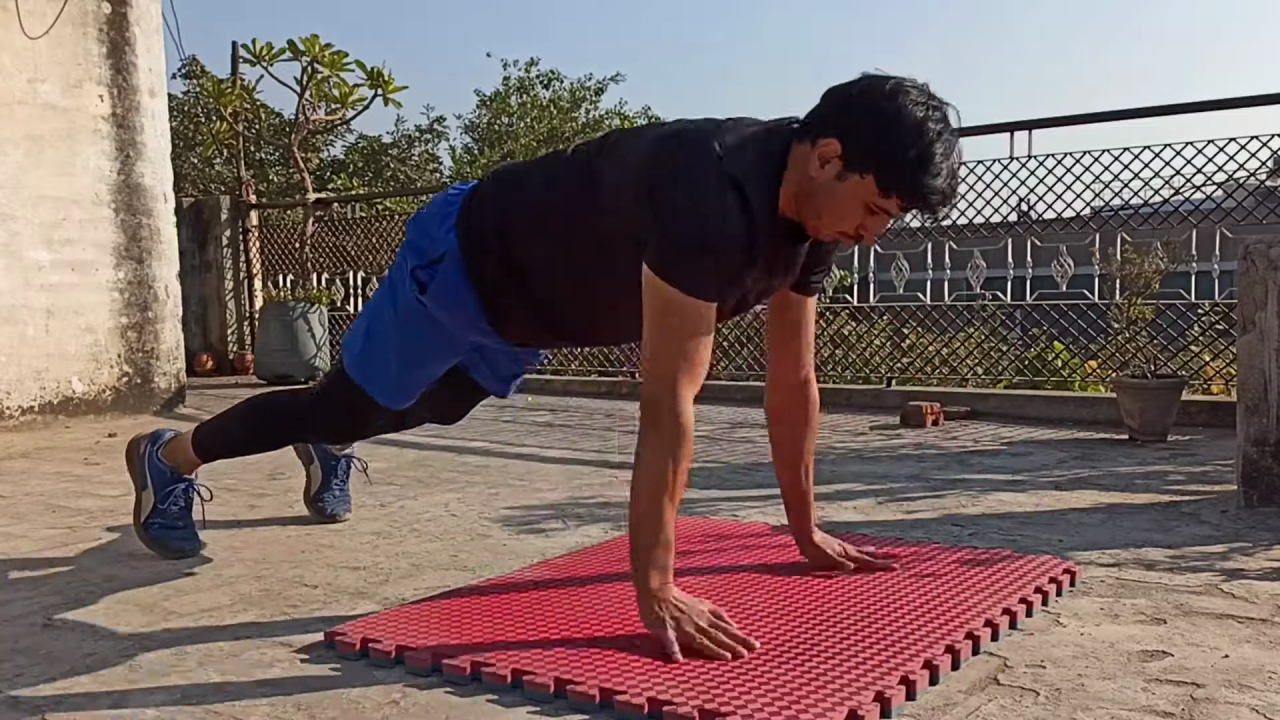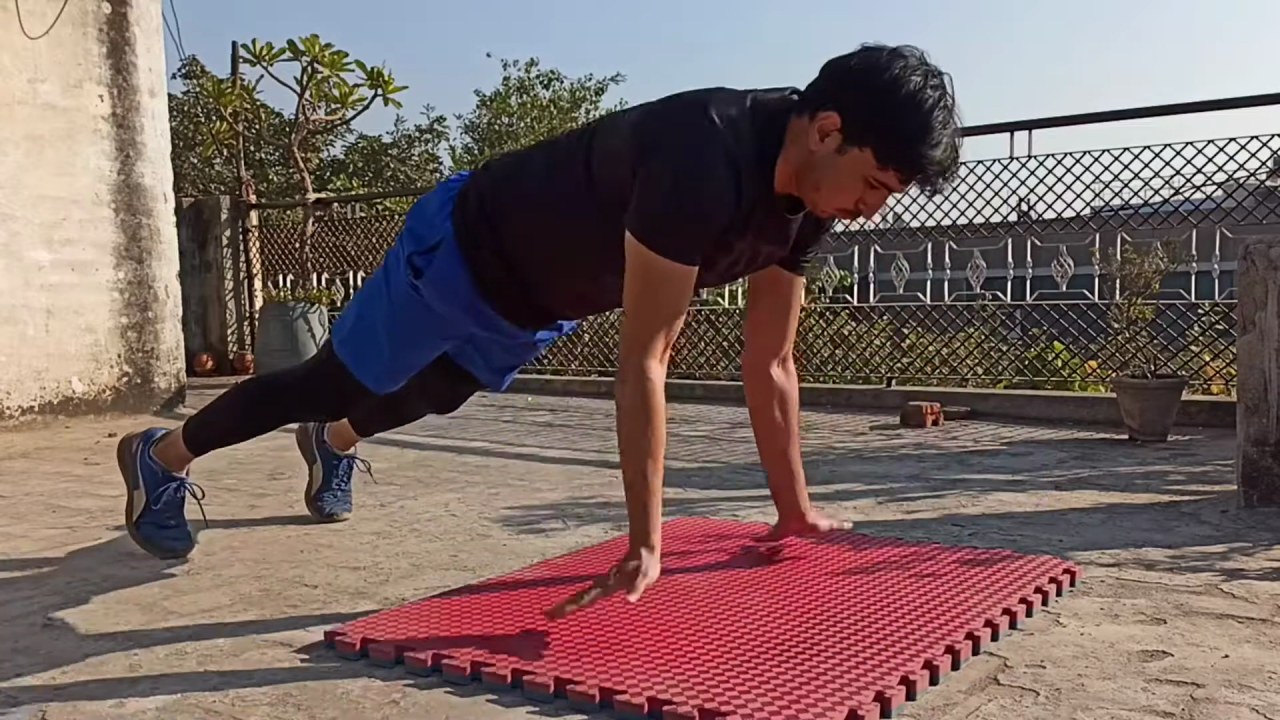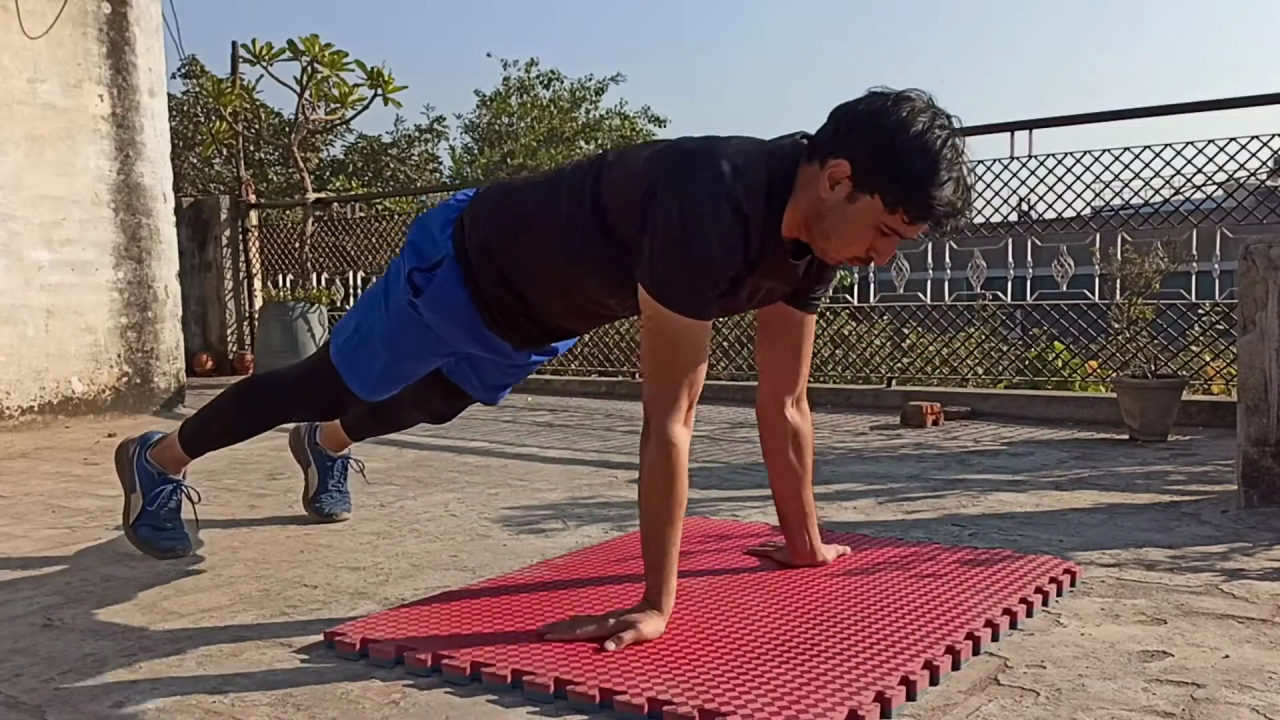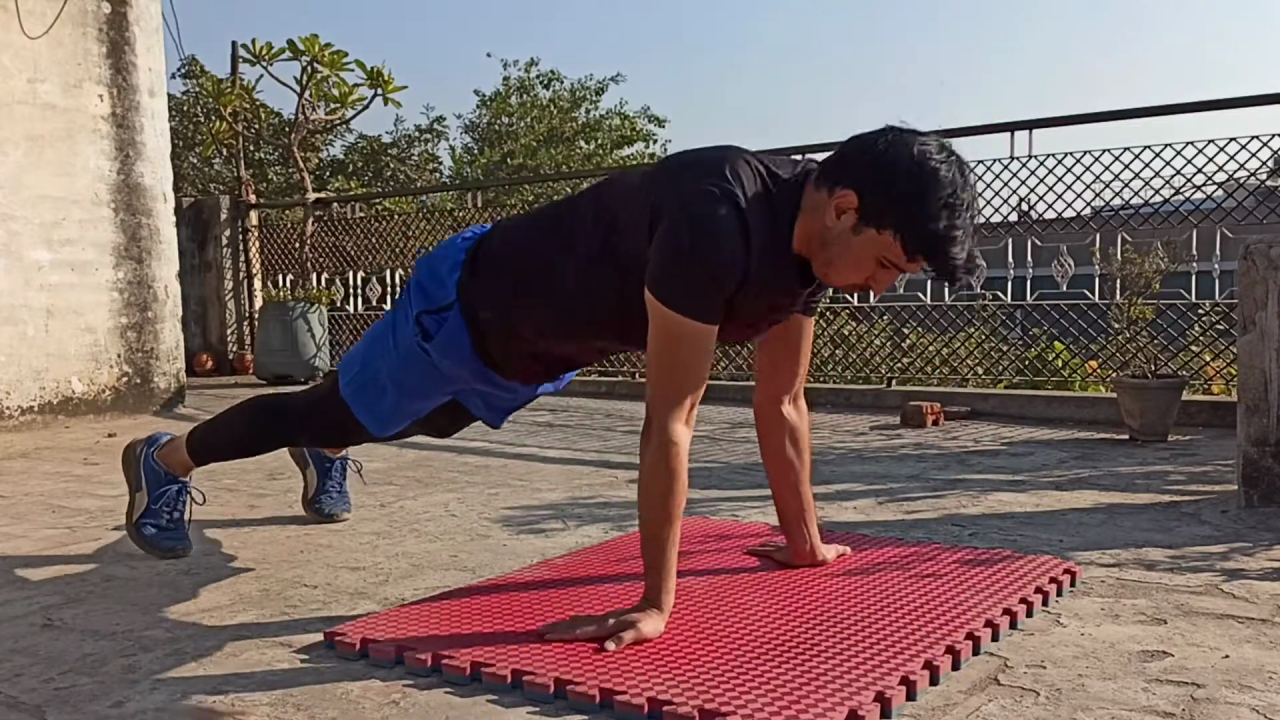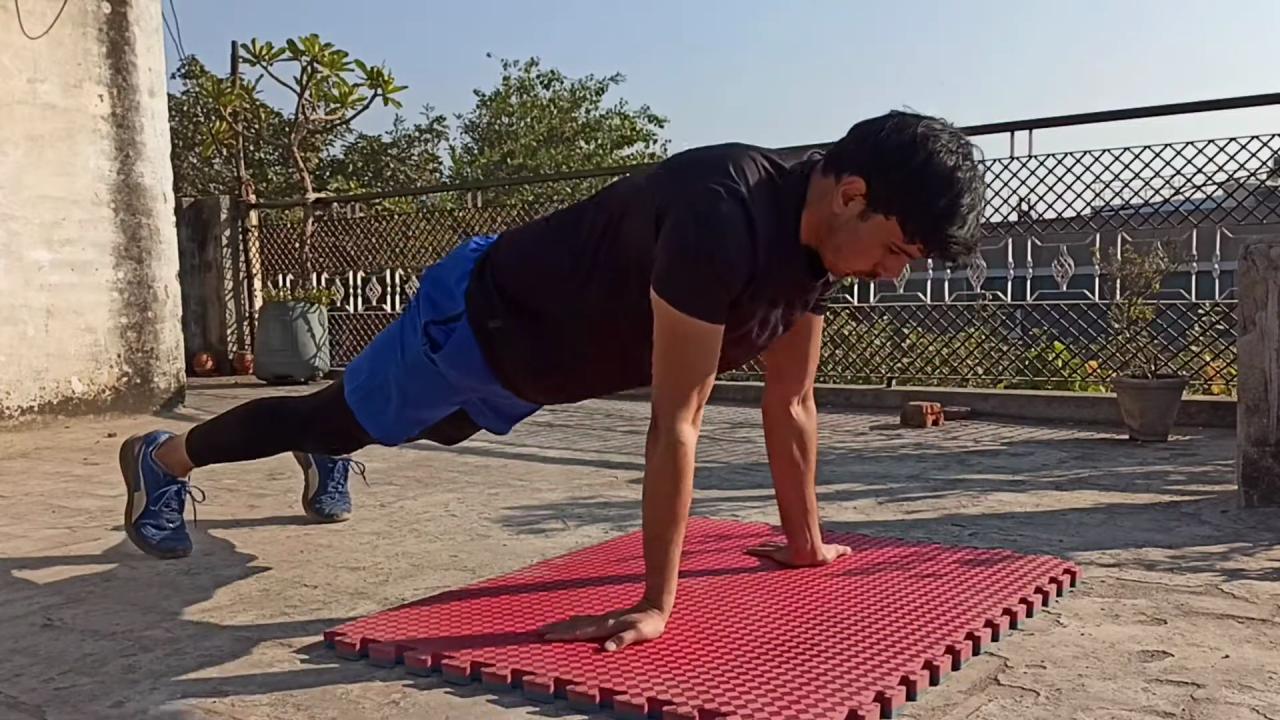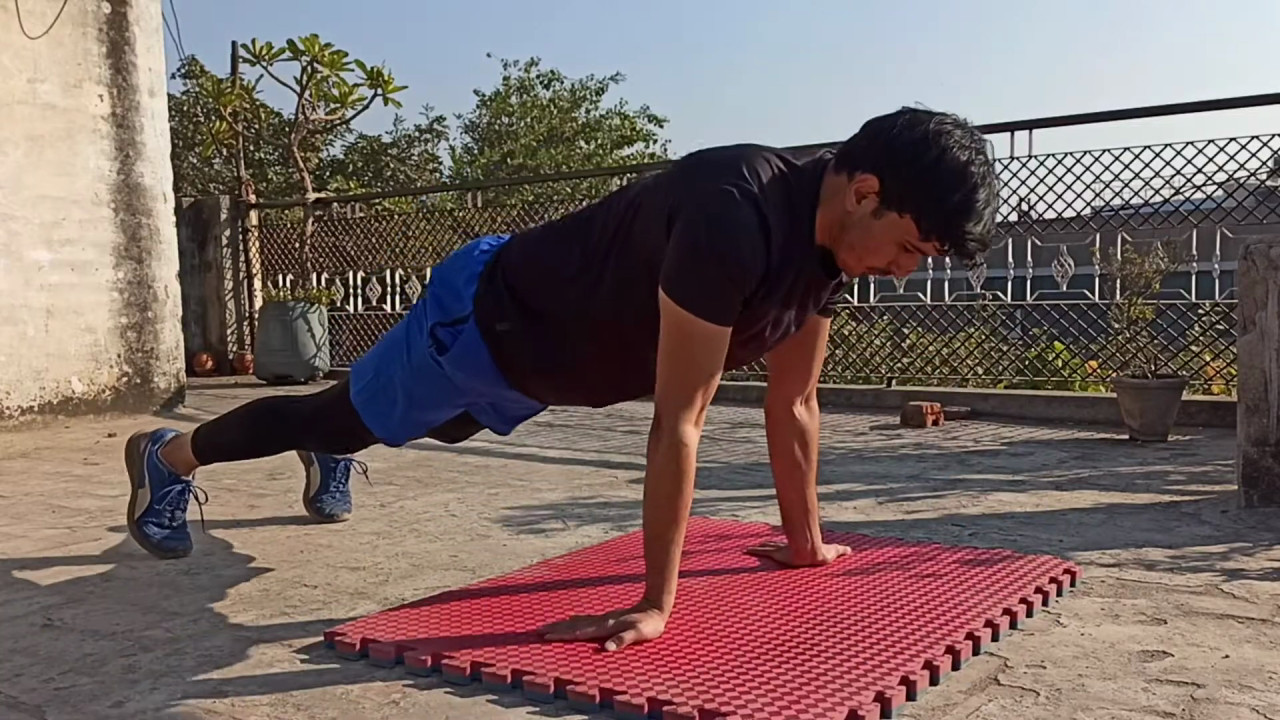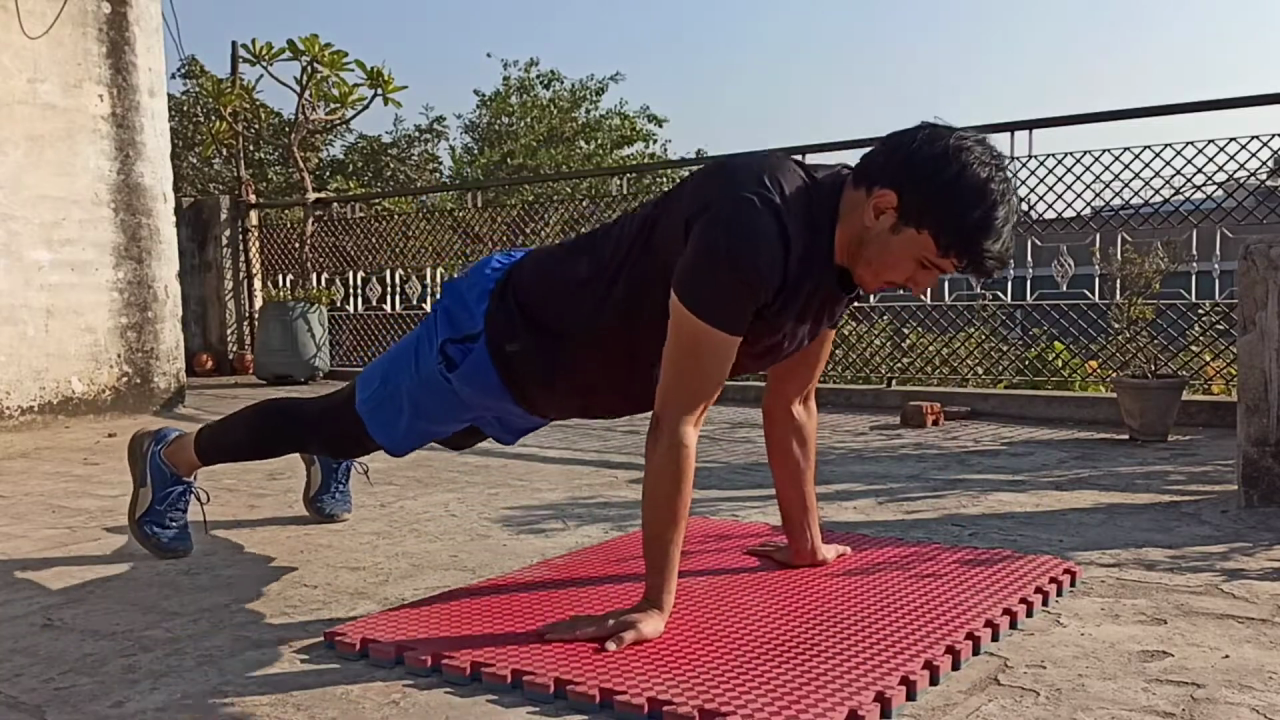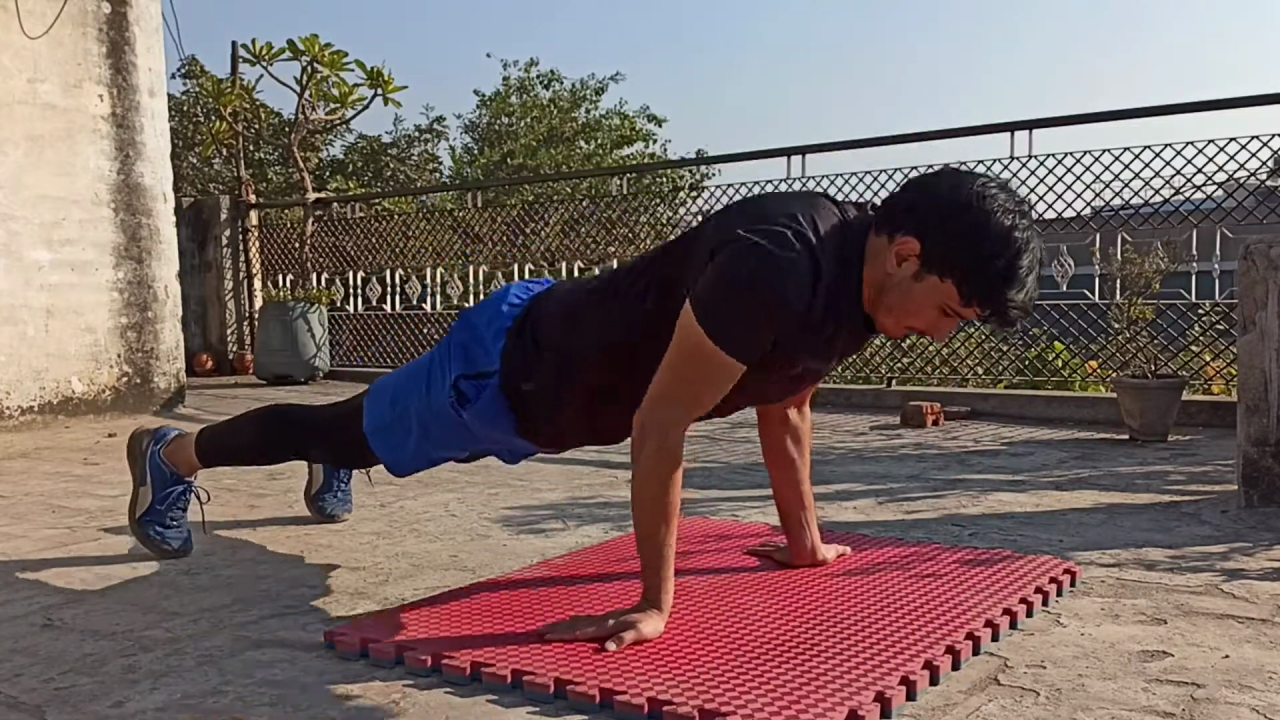
dt=0.1s
person 1, frame 1
left shoulder: (808, 222)
right shoulder: (713, 190)
left elbow: (793, 379)
right elbow: (671, 395)
left wrist: (807, 528)
right wrist: (656, 584)
left hip: (548, 299)
right hip: (468, 258)
left knee: (439, 400)
right knee: (342, 403)
left ankle: (330, 463)
right ankle: (168, 460)
person 1, frame 2
left shoulder: (802, 199)
right shoulder: (704, 157)
left elbow: (769, 363)
right elbow: (642, 359)
left wrist: (797, 512)
right wrist: (643, 552)
left hip: (541, 291)
right hip: (459, 246)
left knee: (431, 397)
right knee: (331, 386)
left ankle: (332, 453)
right ankle: (162, 457)
person 1, frame 3
left shoulder: (808, 232)
right shoulder: (713, 202)
left elbow: (784, 399)
right elbow: (669, 413)
left wrist: (803, 538)
right wrist: (657, 599)
left hip: (539, 311)
right hip: (463, 264)
left knee: (425, 404)
right knee: (323, 382)
left ankle: (328, 448)
right ankle: (158, 456)
person 1, frame 4
left shoulder: (811, 250)
right shoulder: (718, 215)
left elbow: (782, 402)
right elbow: (670, 417)
left wrist: (804, 540)
right wrist: (655, 601)
left hip: (545, 343)
right hip: (465, 307)
left knee: (432, 420)
right knee: (332, 410)
left ankle: (328, 457)
right ankle: (164, 460)
person 1, frame 5
left shoulder: (818, 248)
right shoulder: (722, 213)
left elbow: (790, 404)
right elbow: (676, 419)
left wrist: (804, 541)
right wrist: (656, 604)
left hip: (545, 354)
right hip: (479, 313)
left knee: (441, 427)
right knee: (336, 414)
left ankle: (326, 465)
right ankle: (163, 457)
person 1, frame 6
left shoulder: (828, 247)
right shoulder: (733, 213)
left elbow: (793, 404)
right elbow: (679, 419)
left wrist: (805, 540)
right wrist: (656, 603)
left hip: (550, 354)
right hip: (485, 317)
left knee: (445, 429)
right knee: (342, 414)
left ankle: (329, 461)
right ankle: (168, 456)
person 1, frame 7
left shoulder: (839, 253)
right shoulder: (752, 226)
left elbow: (790, 400)
right elbow: (675, 423)
left wrist: (803, 535)
right wrist: (655, 601)
left hip: (556, 348)
right hip: (498, 329)
left knee: (420, 432)
right knee: (352, 422)
left ankle: (326, 466)
right ankle: (172, 454)
person 1, frame 8
left shoulder: (856, 287)
right shoulder: (777, 264)
left elbow: (783, 407)
right elbow: (658, 429)
left wrist: (802, 539)
right wrist: (653, 601)
left hip: (560, 376)
right hip: (507, 365)
left knee: (395, 440)
right knee: (357, 435)
left ankle: (328, 466)
right ankle: (173, 455)
